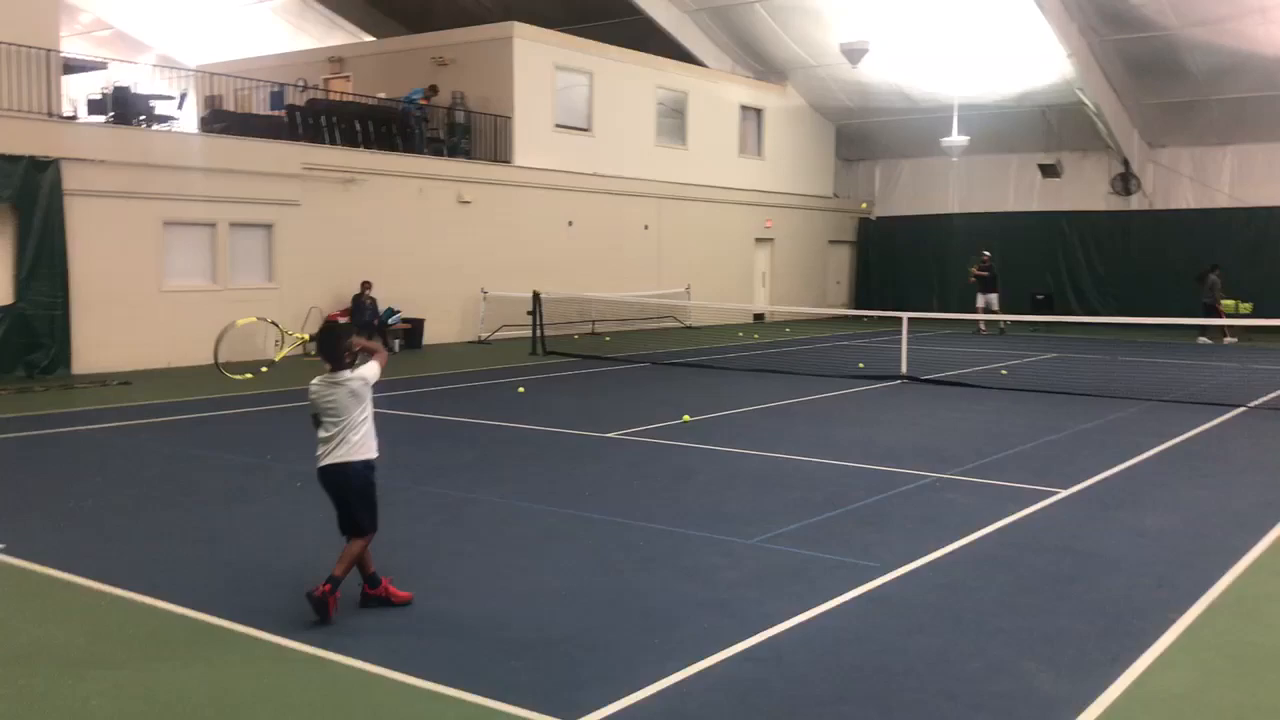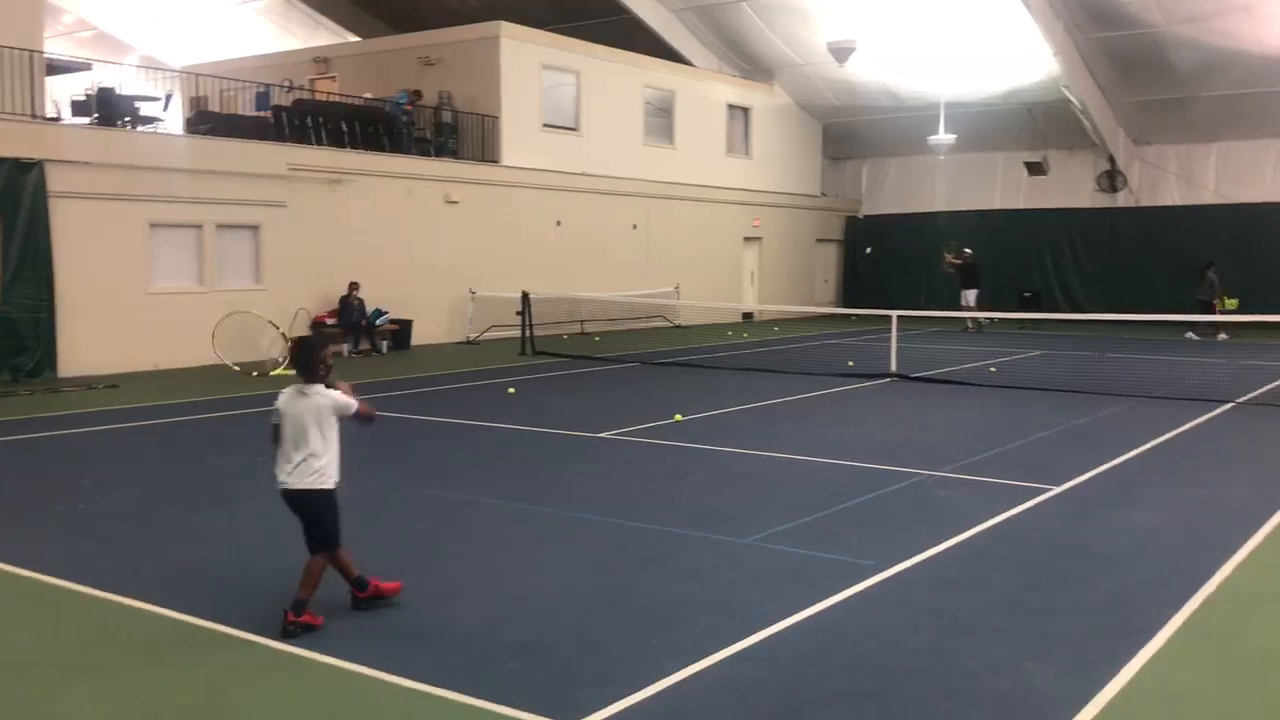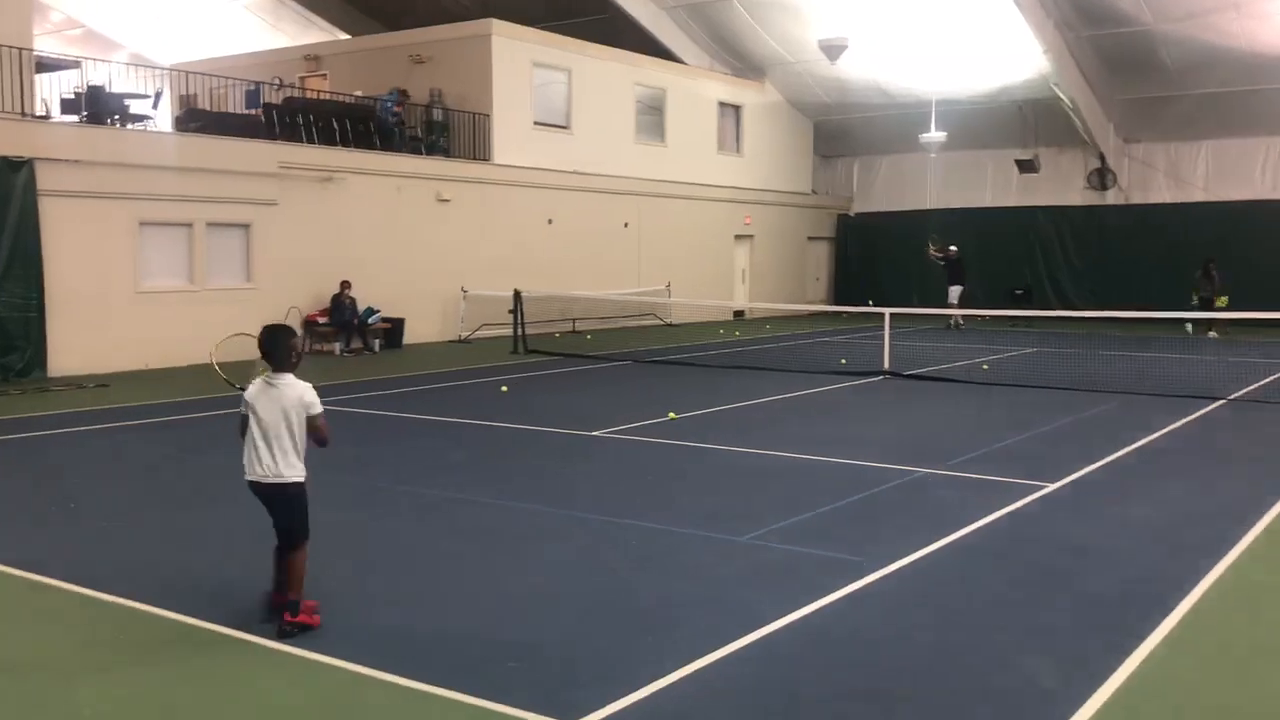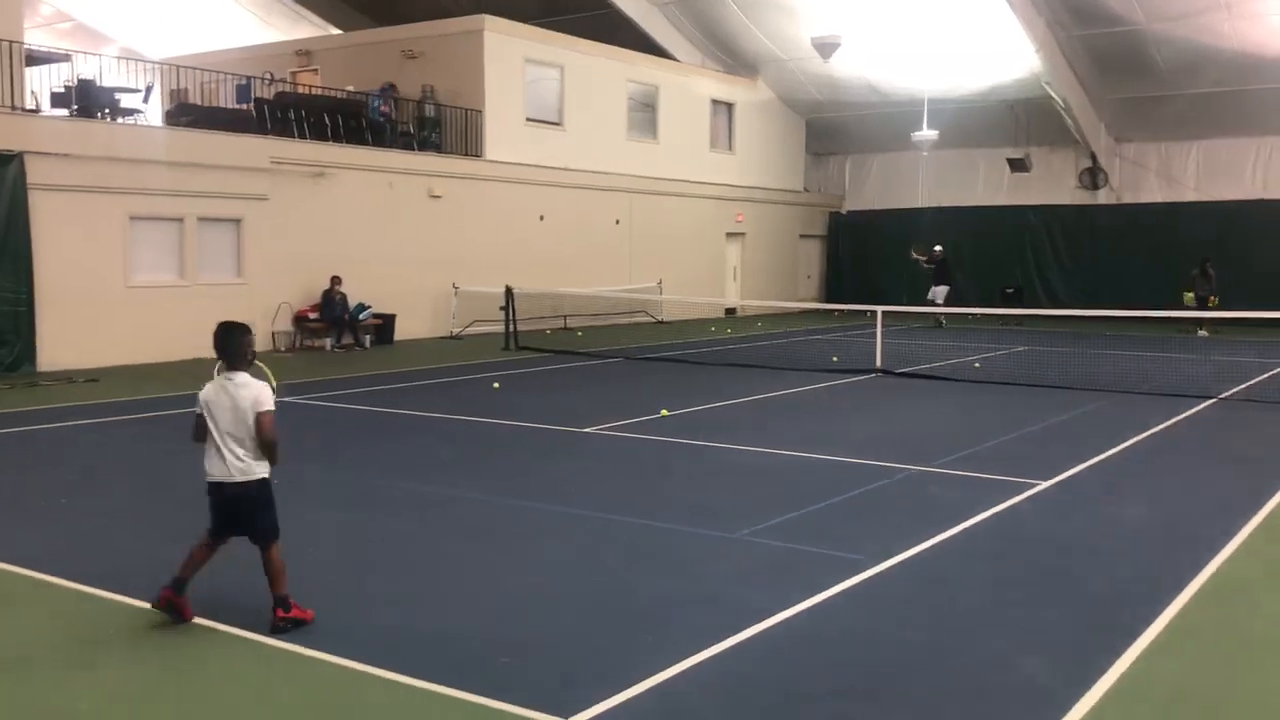
dt=0.2s
person 1, frame 1
left shoulder: (316, 387)
right shoulder: (360, 379)
right elbow: (381, 353)
right wrist: (362, 344)
left hip: (327, 466)
right hip: (355, 465)
left knee: (355, 529)
right knee: (363, 532)
left ankle: (373, 586)
right ankle: (328, 588)
person 1, frame 2
left shoulder: (283, 399)
right shoulder: (333, 399)
left elbow: (277, 440)
right elbow: (369, 413)
right wrist: (347, 392)
left hip: (289, 484)
right hip: (317, 486)
left knee: (329, 539)
right knee: (323, 546)
left ankle: (364, 587)
right ankle: (298, 614)
person 1, frame 3
left shoulder: (252, 390)
right shoulder: (304, 392)
left elbow: (245, 432)
right elbow: (322, 438)
left hip: (256, 476)
right hip: (287, 478)
left knee: (287, 534)
right knee: (297, 542)
left ankle: (280, 594)
right ankle: (293, 614)
person 1, frame 4
left shoulder: (208, 391)
right shoulder: (258, 390)
left elbow: (197, 434)
right elbow: (268, 436)
right wrist: (271, 457)
left hip: (216, 479)
right hip: (250, 479)
left knee: (216, 534)
right knee: (269, 541)
left ankle: (173, 591)
right ankle: (284, 609)
